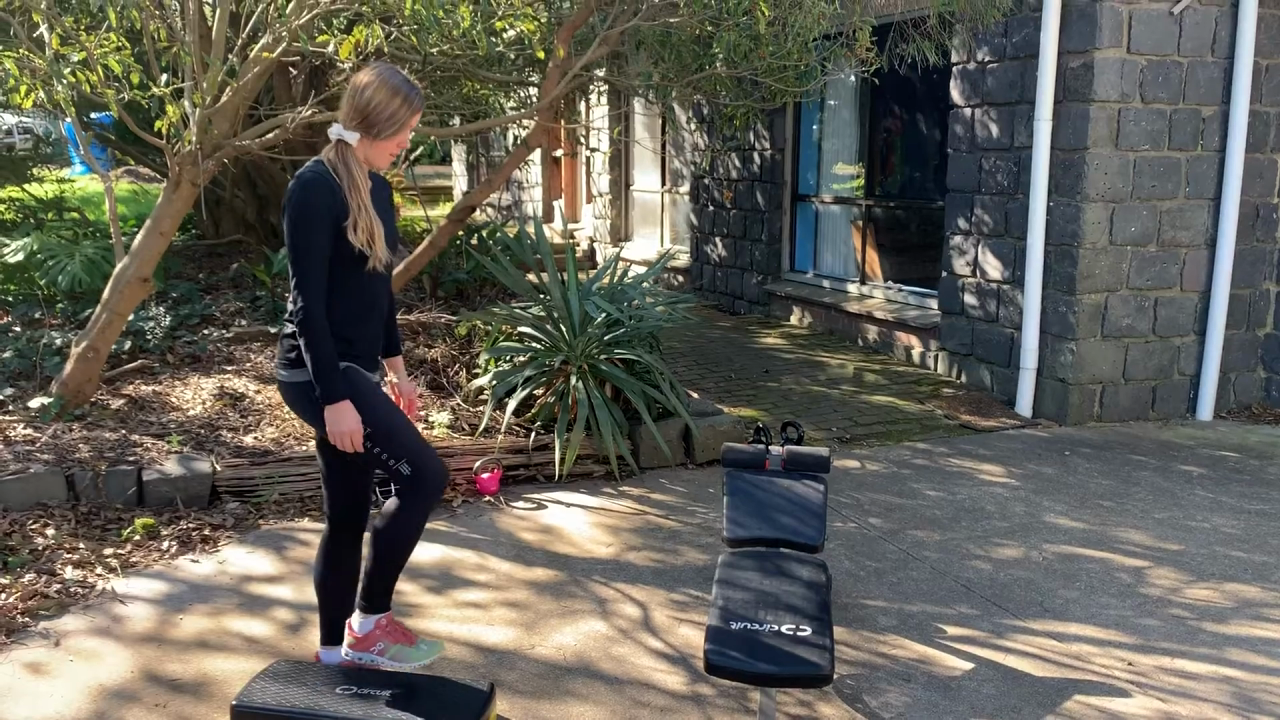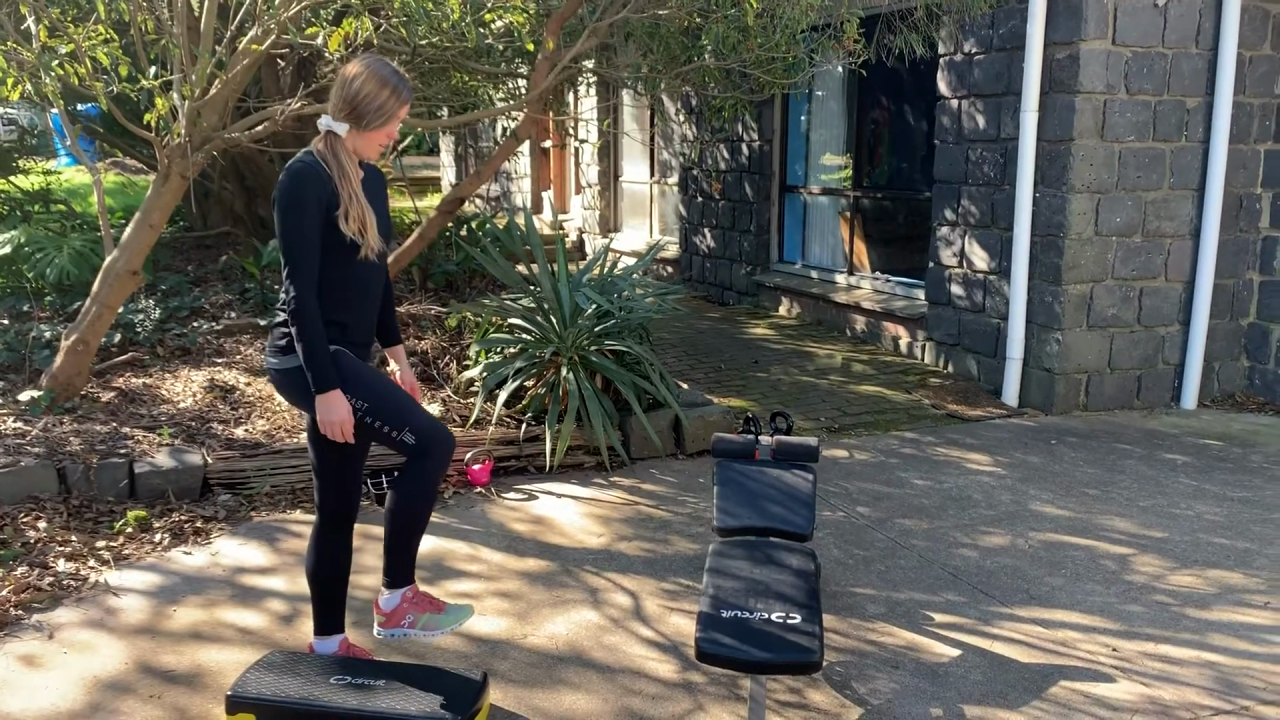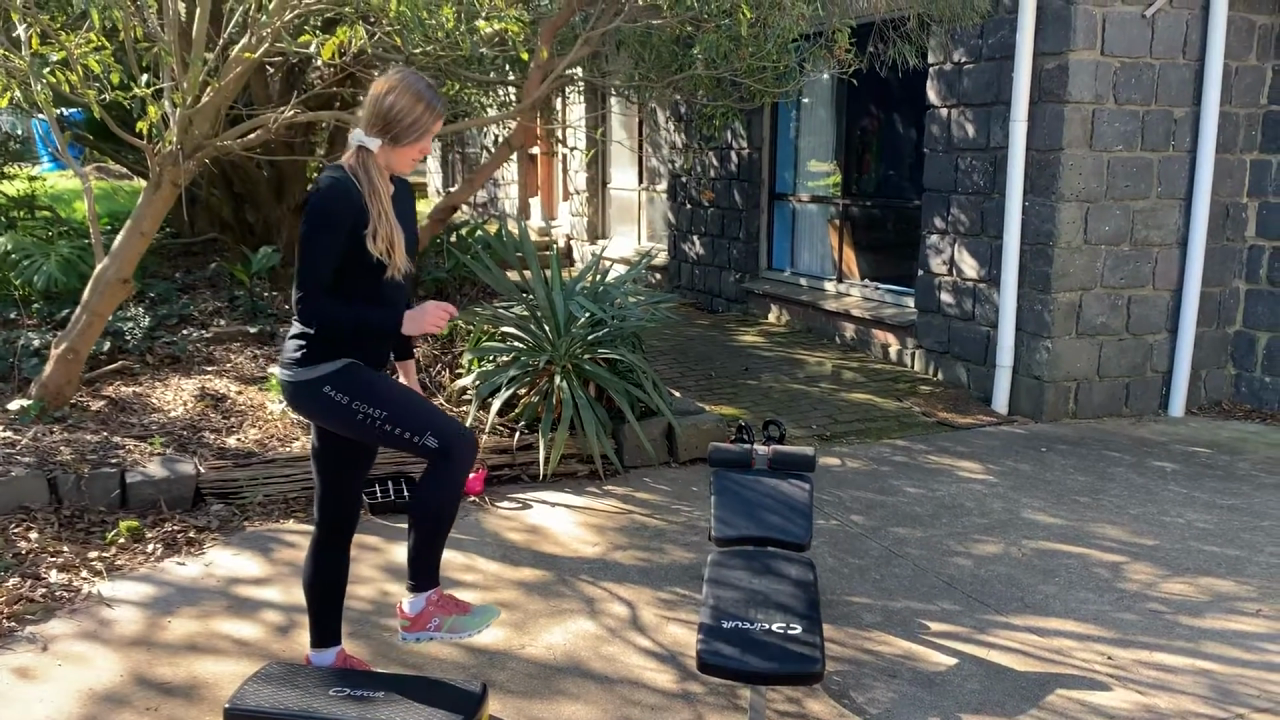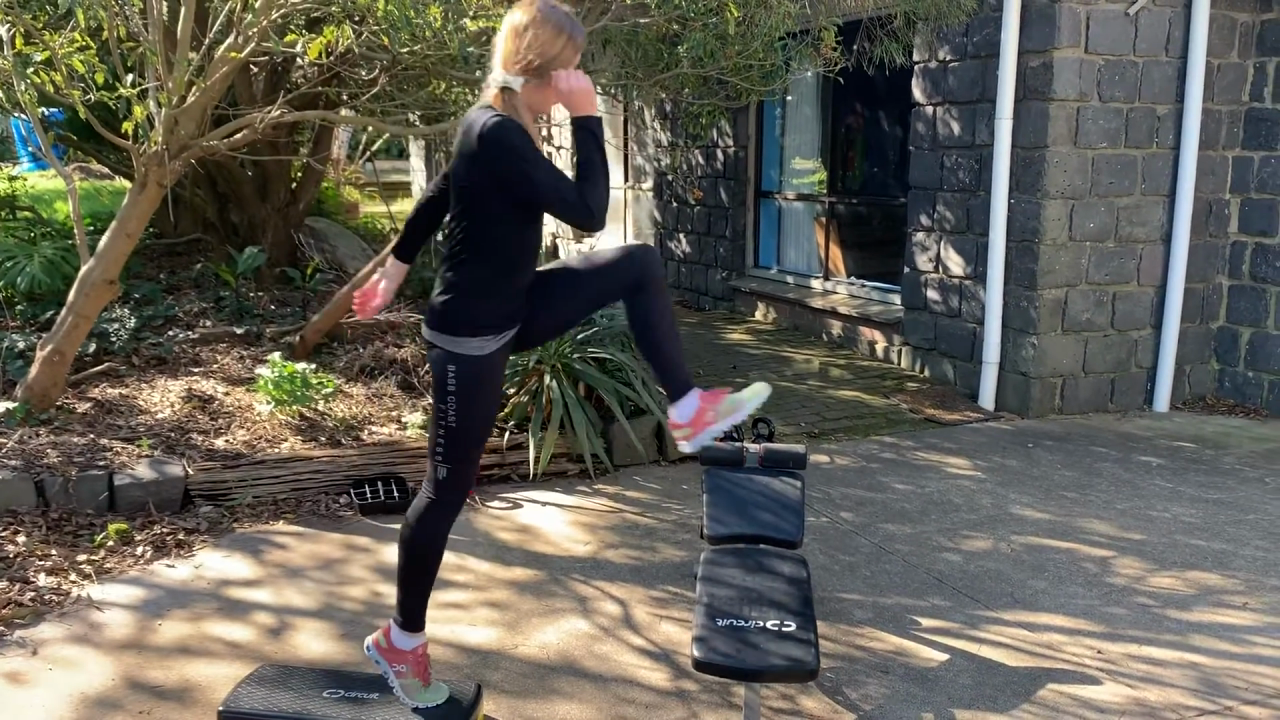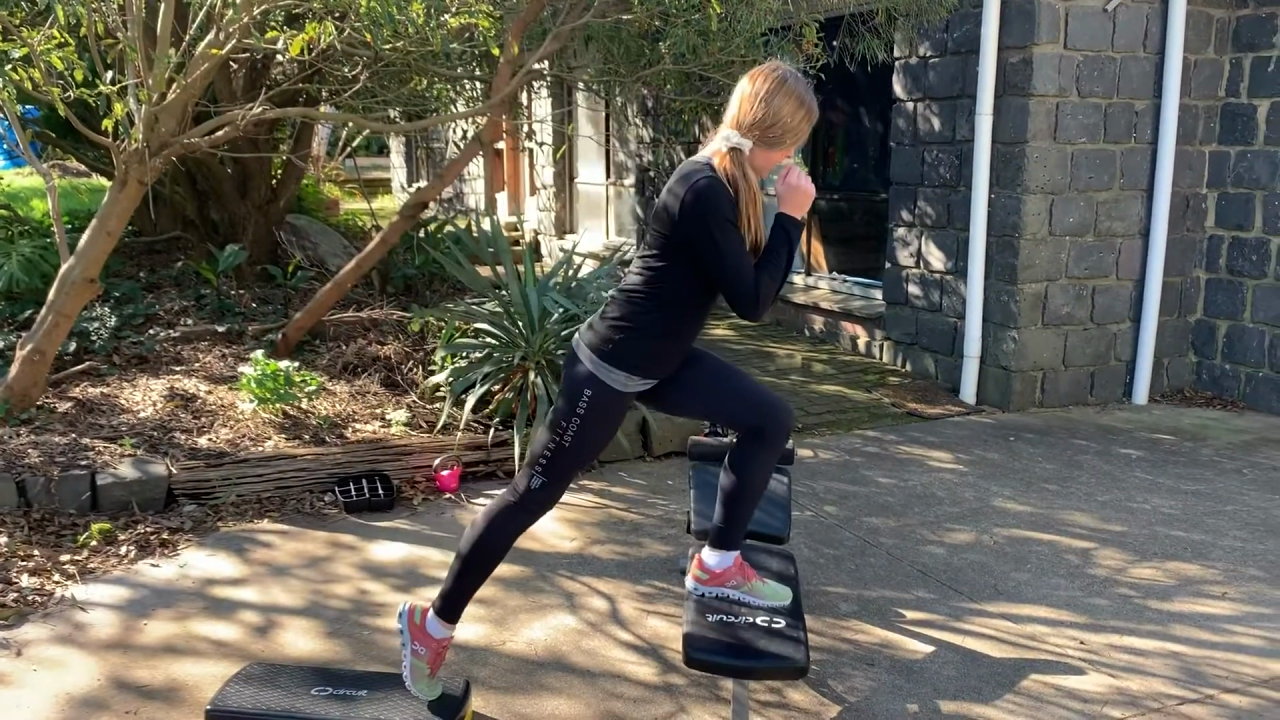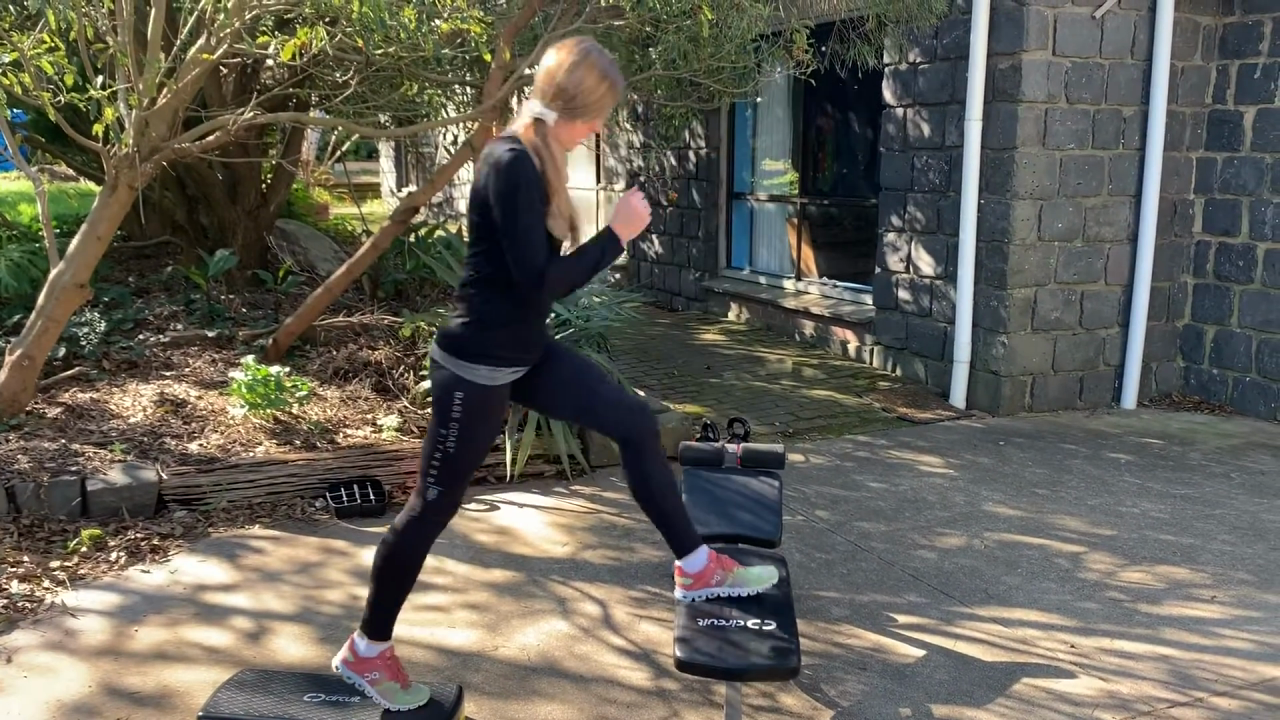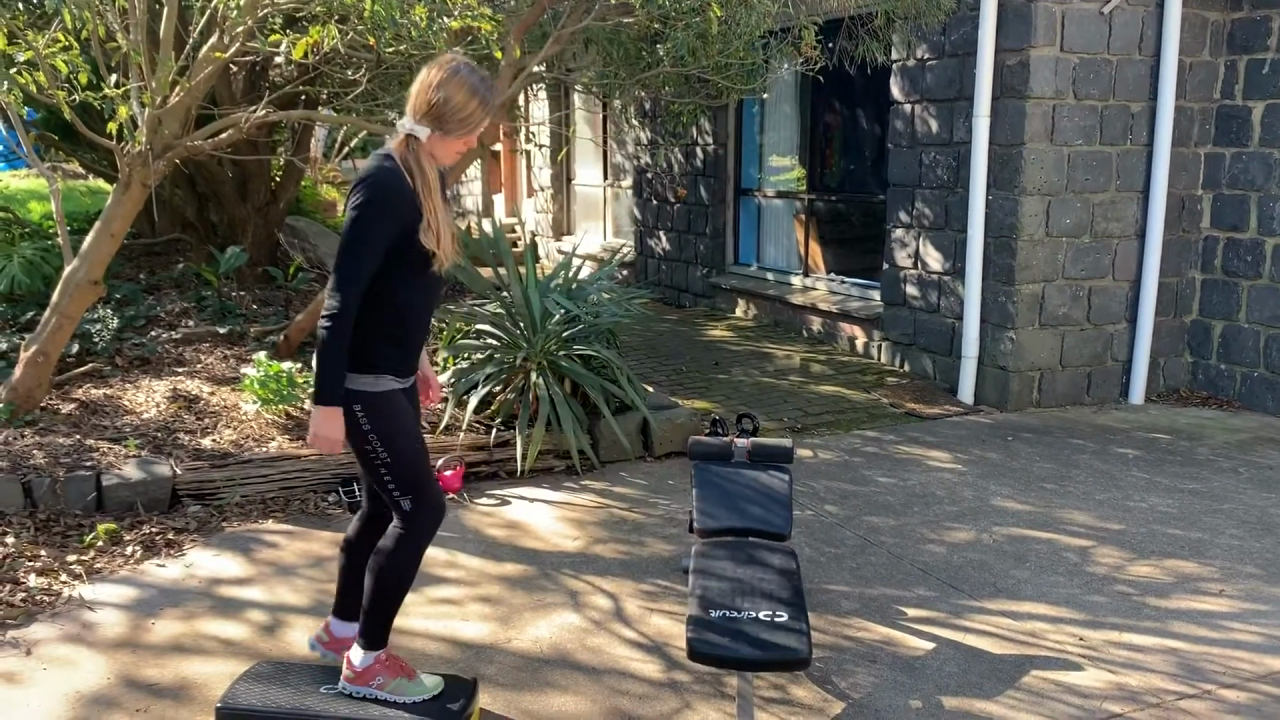
dt=0.7s
person 1, frame 1
left shoulder: (376, 188)
right shoulder: (315, 187)
right elbow: (308, 301)
left wrist: (395, 365)
right wrist: (335, 397)
left hip: (355, 369)
right hip: (317, 372)
left knee: (348, 515)
right knee: (425, 475)
left ankle: (336, 650)
right ankle: (369, 622)
person 1, frame 2
left shoulder: (371, 179)
right shoulder: (305, 178)
right elbow: (300, 291)
left wrist: (396, 353)
right wrist: (325, 387)
left hip: (347, 357)
right hip: (309, 360)
left knee: (339, 505)
right knee: (432, 443)
left ankle: (328, 641)
right ankle: (397, 598)
person 1, frame 3
left shoulder: (397, 192)
right shoulder: (336, 196)
right elbow: (310, 304)
left wrist: (406, 364)
right wrist: (405, 322)
left hip: (355, 371)
right hip: (320, 373)
left knee: (338, 514)
right knee: (455, 445)
left ankle: (325, 653)
right ankle: (421, 601)
person 1, frame 4
left shoulder: (495, 123)
right shoulder: (496, 137)
left elbow: (442, 193)
right elbow: (586, 211)
left wrist: (395, 263)
right wrist: (586, 118)
left hip: (515, 307)
right hip: (467, 335)
left knee: (641, 268)
right knee: (450, 486)
left ankle: (686, 411)
right ankle: (400, 641)
person 1, frame 5
left shoulder: (725, 177)
right shoulder: (704, 191)
left elbow: (741, 280)
right elbow: (752, 301)
right wrist: (791, 217)
left hip: (662, 359)
right hip: (611, 365)
left knee: (771, 421)
right knee: (532, 493)
left ankle: (717, 564)
right ankle: (432, 622)
person 1, frame 6
left shoulder: (532, 155)
right shoulder: (510, 164)
right elbow: (537, 283)
right wrist: (616, 236)
left hip: (526, 349)
right hip: (475, 364)
left knee: (636, 423)
right knee: (435, 505)
left ankle: (695, 566)
right ankle: (366, 649)
person 1, frame 7
left shoulder: (422, 177)
right shoulder: (386, 184)
right elbow: (343, 296)
left wrist: (420, 359)
right wrist: (329, 400)
left hip: (389, 375)
right hip: (362, 382)
left knee: (388, 505)
right knee: (419, 513)
left ankle: (341, 627)
right ankle: (367, 659)
